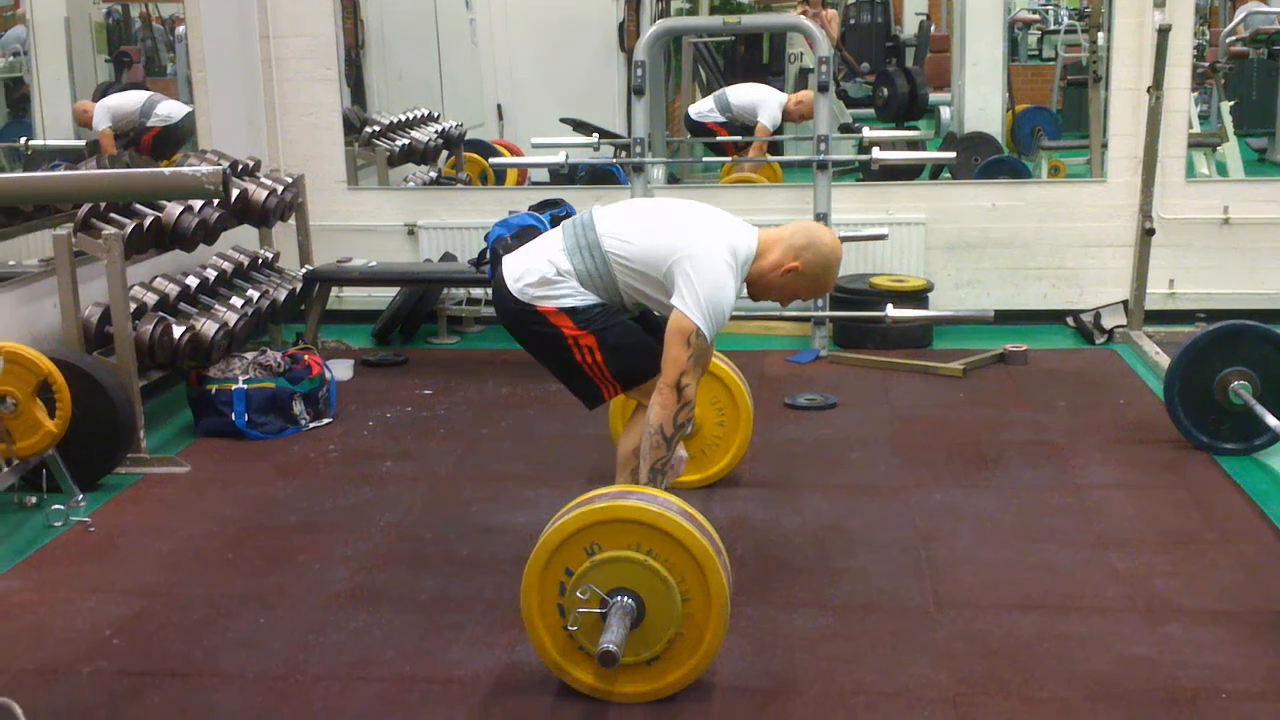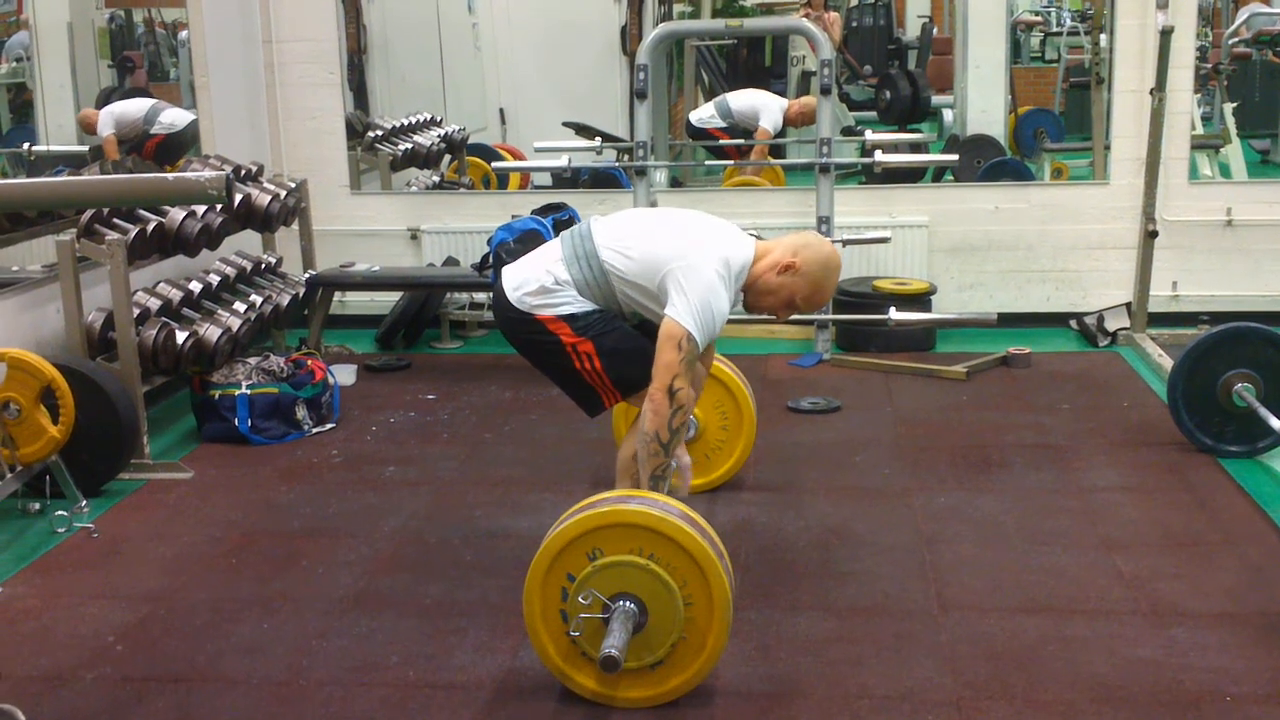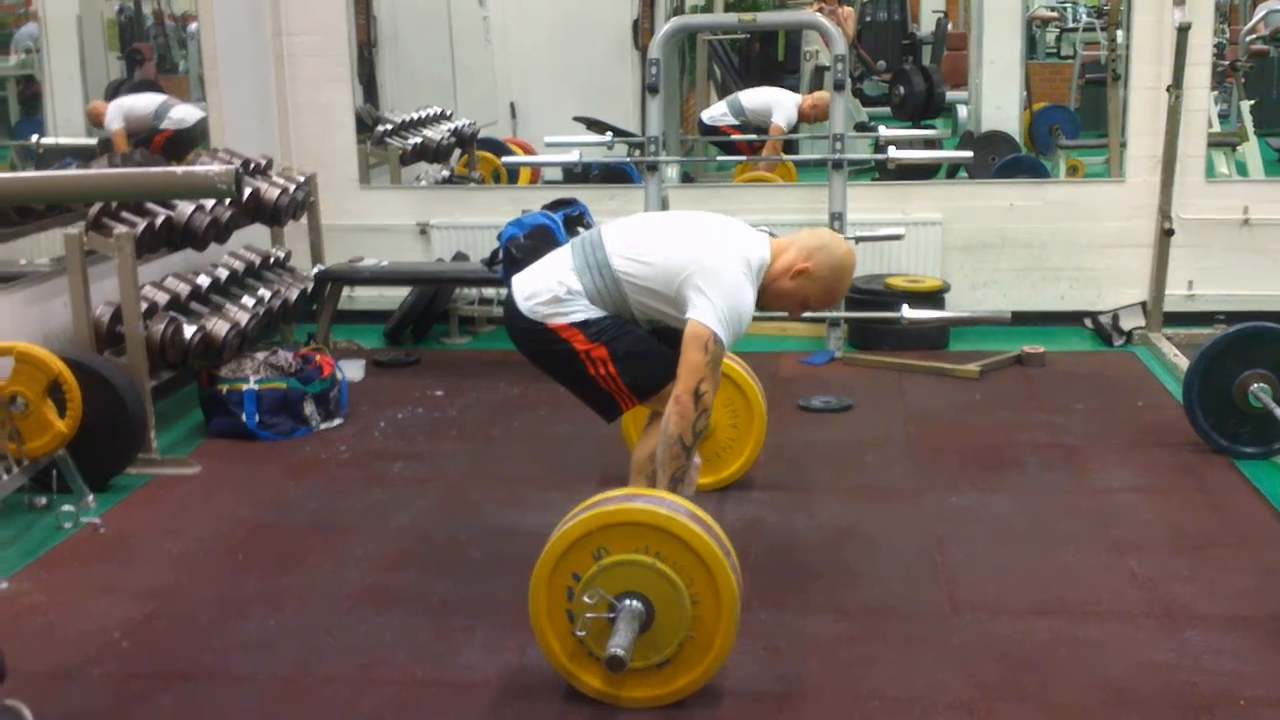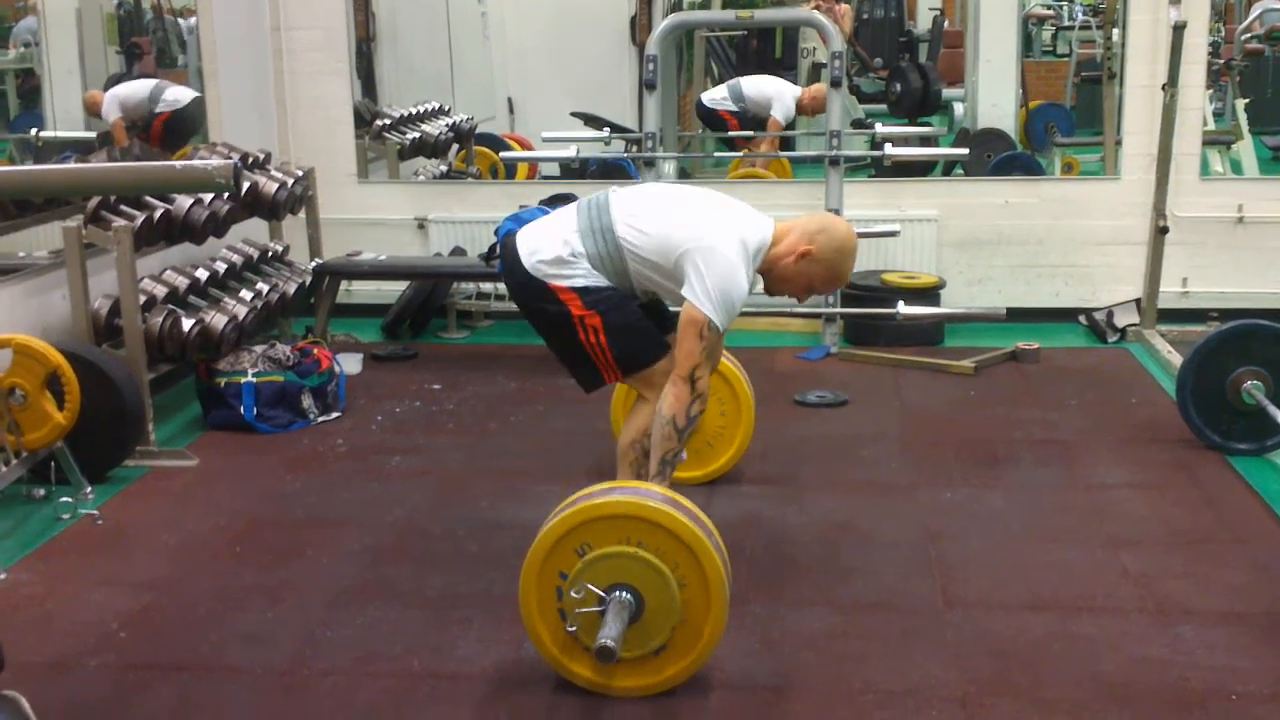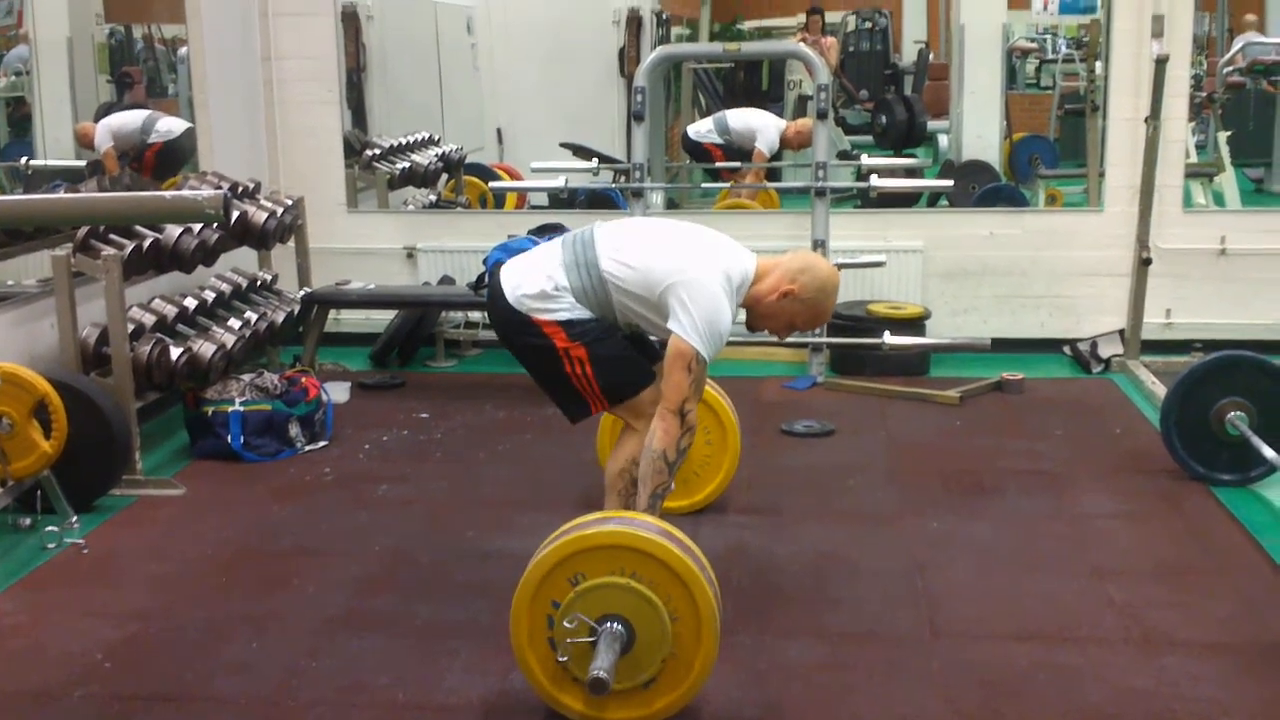
dt=0.7s
person 1, frame 1
left shoulder: (730, 240)
right shoulder: (715, 274)
right elbow: (674, 388)
left wrist: (670, 439)
left hip: (545, 272)
right hip: (538, 290)
left knee: (678, 367)
right knee: (659, 393)
person 1, frame 2
left shoulder: (730, 250)
right shoulder: (710, 282)
right elbow: (664, 397)
left wrist: (673, 444)
left hip: (550, 281)
right hip: (537, 299)
left knee: (687, 377)
right knee: (670, 395)
person 1, frame 3
left shoulder: (743, 247)
right shoulder: (732, 285)
right elbow: (688, 400)
left hip: (557, 288)
right hip: (549, 308)
left knee: (694, 378)
right knee: (676, 399)
person 1, frame 4
left shoulder: (746, 230)
right shoulder: (728, 265)
right elbow: (686, 382)
right wrist: (656, 489)
left hip: (561, 248)
right hip: (550, 266)
left knee: (674, 359)
right knee: (659, 386)
person 1, frame 5
left shoulder: (728, 264)
right shoulder: (711, 300)
right elbow: (675, 414)
left hip: (538, 281)
right hip: (533, 301)
left knee: (657, 393)
right knee: (647, 415)
